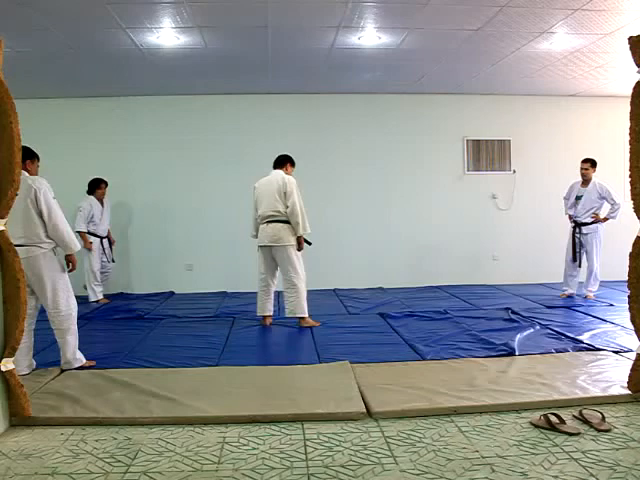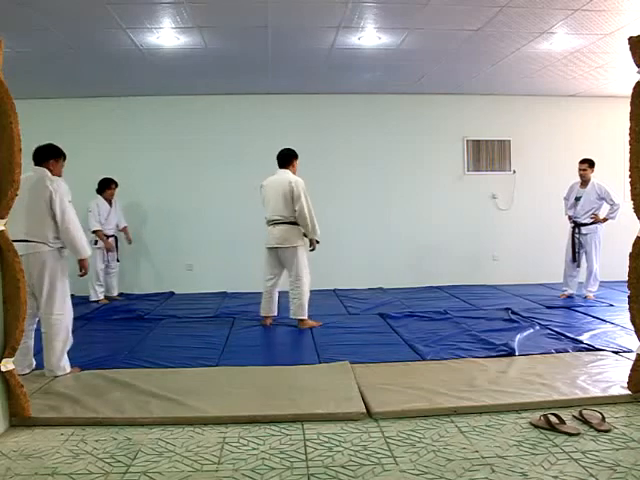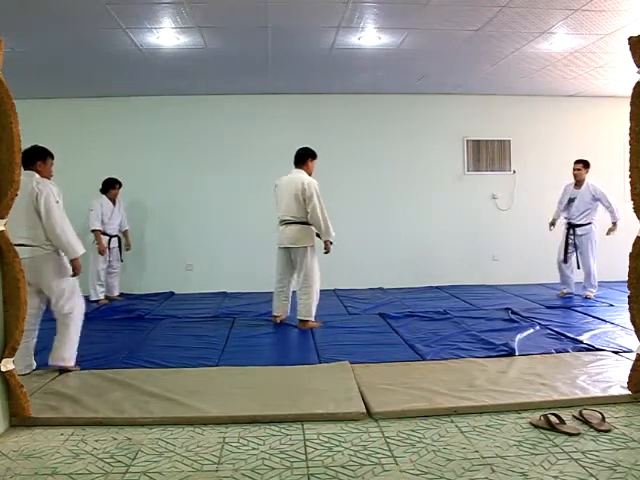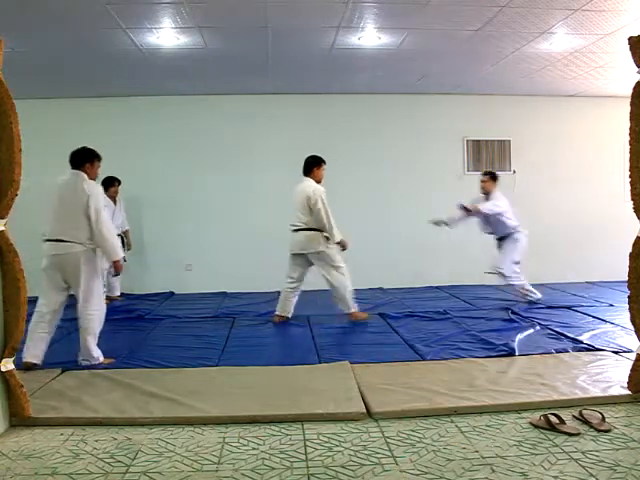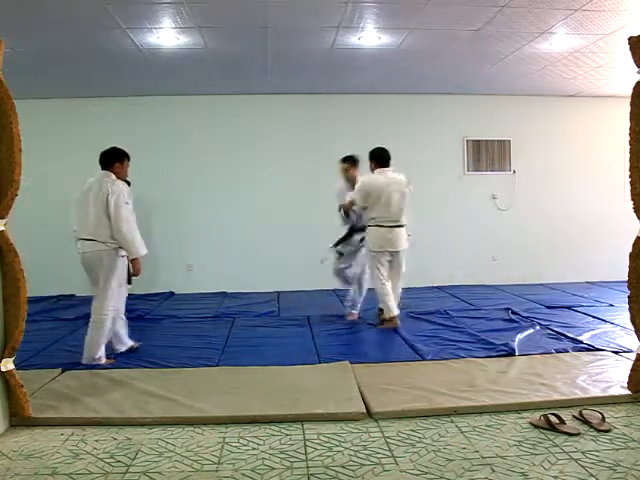
dt=0.7s
person 1, frame 1
right shoulder: (36, 184)
left elbow: (5, 223)
right elbow: (55, 220)
right wrist: (70, 250)
right hip: (39, 255)
right knee: (62, 307)
left ankle: (20, 364)
right ankle: (72, 359)
person 1, frame 2
left shoulder: (18, 184)
right shoulder: (54, 185)
left elbow: (8, 220)
right elbow: (68, 223)
left wrist: (14, 248)
right wrist: (82, 255)
left hip: (17, 253)
right hip: (44, 254)
left knee: (23, 312)
right knee: (56, 312)
left ankle: (21, 364)
right ankle: (57, 366)
person 1, frame 3
right shoulder: (44, 187)
left elbow: (8, 226)
right elbow: (58, 225)
right wrist: (74, 255)
left hip: (18, 257)
right hip: (44, 255)
left knee: (26, 313)
right knee: (71, 305)
left ankle: (21, 364)
right ankle: (63, 358)
person 1, frame 4
left shoulder: (59, 186)
right shoulder: (91, 189)
left elbow: (53, 220)
right elbow: (102, 226)
right wrist: (115, 256)
left hip: (54, 250)
right hip: (80, 253)
left knee: (47, 306)
right knee: (91, 306)
left ankle: (31, 356)
right ankle: (90, 356)
person 1, frame 5
left shoulder: (90, 186)
right shoulder: (117, 187)
left elbow: (82, 221)
right elbow: (124, 225)
right wrist: (135, 255)
left hip: (88, 249)
right hip: (107, 251)
left knee: (114, 300)
right knee: (105, 304)
left ankle: (122, 342)
right ankle: (93, 356)
person 2, frame 1
left shoulder: (259, 184)
right shoulder: (287, 180)
left elbow: (256, 212)
right elbow: (295, 209)
left wrist: (258, 234)
right wrist: (300, 234)
left hip: (264, 233)
right hip: (282, 232)
left knee: (266, 277)
right knee: (294, 276)
left ankle: (266, 316)
right ankle: (302, 317)
person 2, frame 2
left shoulder: (266, 183)
right shoulder: (295, 181)
right elbow: (304, 211)
right wrist: (312, 235)
left hip: (272, 233)
right hip: (291, 234)
left knee: (271, 277)
right knee: (299, 278)
left ankle: (267, 316)
right ankle: (302, 318)
person 2, frame 3
left shoulder: (281, 182)
right shoulder: (309, 182)
right elbow: (316, 213)
right wrist: (326, 238)
left hip: (284, 233)
right hip: (302, 234)
left knee: (283, 277)
right knee: (307, 278)
left ankle: (279, 313)
right ankle: (304, 319)
person 2, frame 4
left shoulder: (298, 189)
right shoulder: (316, 190)
right elbow: (324, 218)
right wrist: (338, 239)
left hip: (297, 239)
right hip: (313, 239)
left knee: (293, 279)
right knee: (338, 273)
left ankle: (281, 313)
right ankle: (351, 311)
person 2, frame 5
left shoulder: (367, 182)
right shoulder: (401, 180)
left elbow: (357, 205)
left wrist: (348, 206)
left hip: (377, 235)
right hip: (398, 234)
left knee: (380, 277)
right knee: (395, 275)
left ankle: (390, 316)
right ankle: (387, 310)
person 3, frame 1
left shoulder: (600, 187)
right shoulder: (574, 186)
left elbow: (616, 204)
right elbow: (566, 199)
left wrist: (605, 218)
right wrist: (569, 213)
left hip: (592, 229)
right hip: (576, 229)
left knee: (593, 262)
right knee: (571, 260)
left ankle: (590, 291)
right ankle: (569, 290)
person 3, frame 2
left shoulder: (599, 188)
right shoulder: (574, 187)
left elbow: (615, 204)
right elbow: (567, 200)
left wrist: (604, 219)
right wrist: (569, 214)
left hip: (591, 230)
right hip: (575, 229)
left knee: (592, 262)
right knee: (570, 260)
left ankle: (590, 291)
right ankle: (569, 290)
person 3, frame 3
left shoulder: (593, 189)
right shoulder: (568, 188)
left elbow: (609, 205)
right elbow: (561, 205)
left wrist: (614, 224)
right wrist: (554, 219)
left hip: (585, 230)
right hip: (570, 230)
left knee: (588, 263)
right knee: (563, 260)
left ankle: (589, 291)
right ankle: (568, 288)
person 3, frame 4
left shoulder: (499, 201)
right shoulder: (483, 201)
left elbow: (485, 209)
right elbow: (467, 213)
left wrist: (470, 208)
right wrist: (445, 222)
left hip: (515, 238)
right hip: (502, 240)
left knee: (501, 267)
right knee: (511, 270)
right ankle: (533, 295)
person 3, frame 5
right shoulder: (342, 191)
right elbow: (346, 220)
right wrist: (346, 212)
right hip: (353, 235)
left knee: (360, 274)
right knee: (339, 268)
left ankle: (353, 309)
right ankle: (353, 288)
person 4, frame 1
left shoulder: (105, 203)
right shoulder: (87, 204)
right elbow: (80, 225)
left wrist: (110, 237)
right wrist: (86, 242)
left hip: (104, 241)
right hip: (93, 241)
left knee: (106, 268)
right knee: (94, 269)
left ankle: (93, 288)
right ankle: (96, 296)
person 4, frame 2
left shoulder: (115, 203)
right shoulder: (95, 204)
left elbow: (121, 221)
right elbow: (95, 226)
left wrist: (127, 235)
right wrist: (105, 241)
left hip: (113, 240)
right hip: (100, 241)
left knee: (113, 268)
right knee: (98, 269)
left ankle: (112, 293)
right ankle: (98, 296)
person 4, frame 3
left shoulder: (119, 204)
right shoulder: (98, 203)
left elbow: (123, 224)
right elbow: (95, 226)
left wrist: (127, 240)
right wrist: (100, 243)
left hip: (115, 241)
right hip: (103, 240)
left knee: (115, 268)
right knee: (100, 268)
left ankle: (112, 293)
right ankle: (98, 296)
person 4, frame 4
left shoulder: (120, 202)
left elbow: (124, 223)
left wrist: (128, 239)
left hip: (118, 240)
right knee: (104, 268)
left ankle: (113, 293)
person 4, frame 5
left shoulder: (126, 199)
right shoulder: (113, 200)
left elbow: (132, 221)
left wrist: (136, 237)
left hip: (127, 239)
right hip: (119, 240)
left knee: (125, 267)
right knee: (122, 267)
left ankle: (123, 293)
right ankle: (122, 294)
